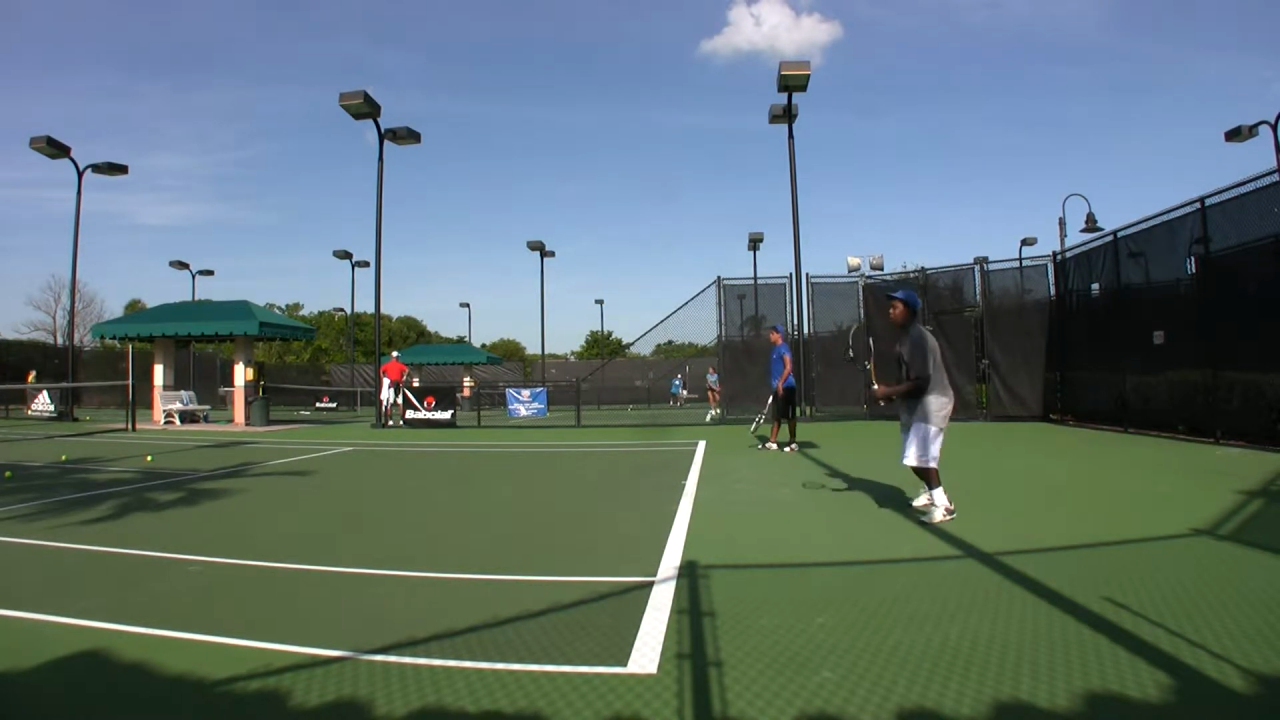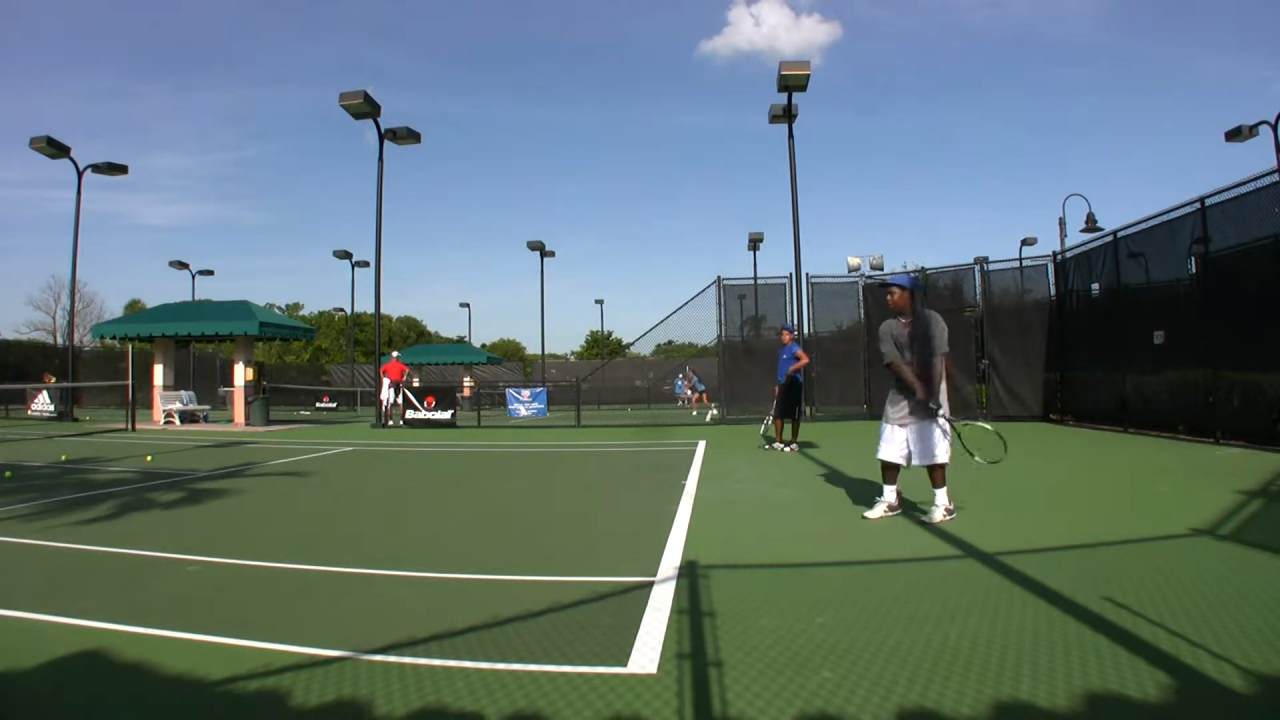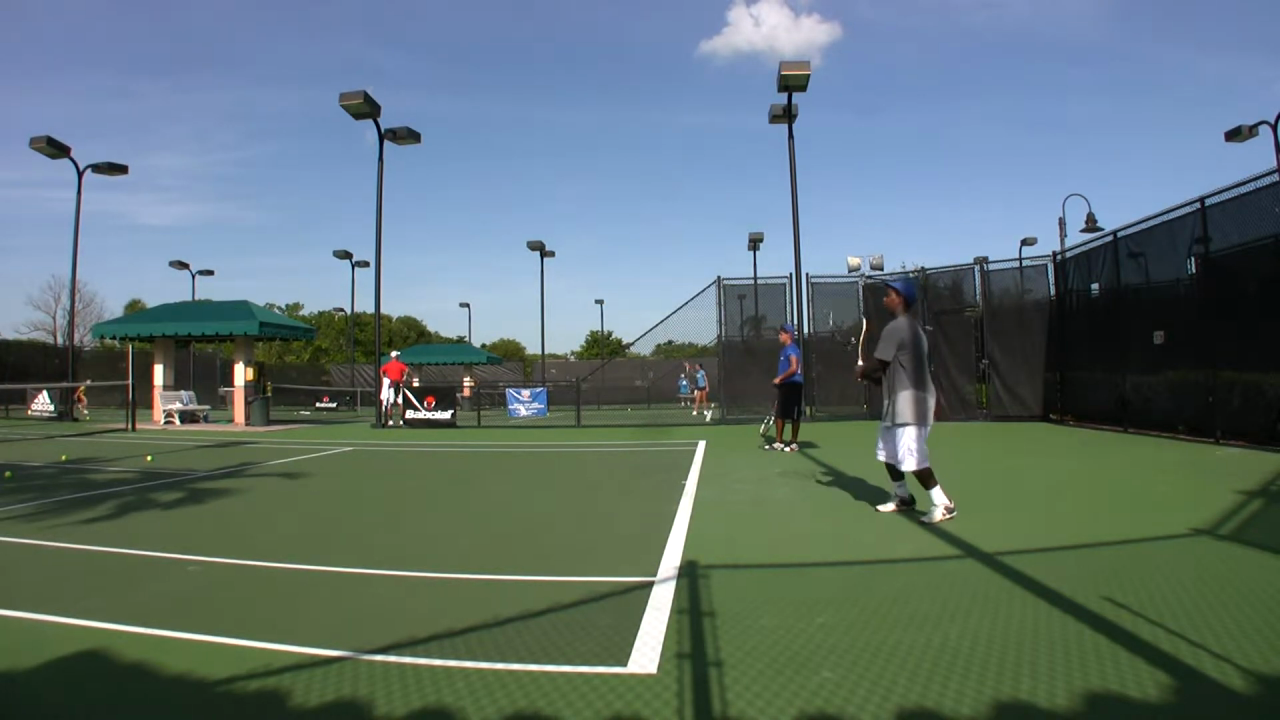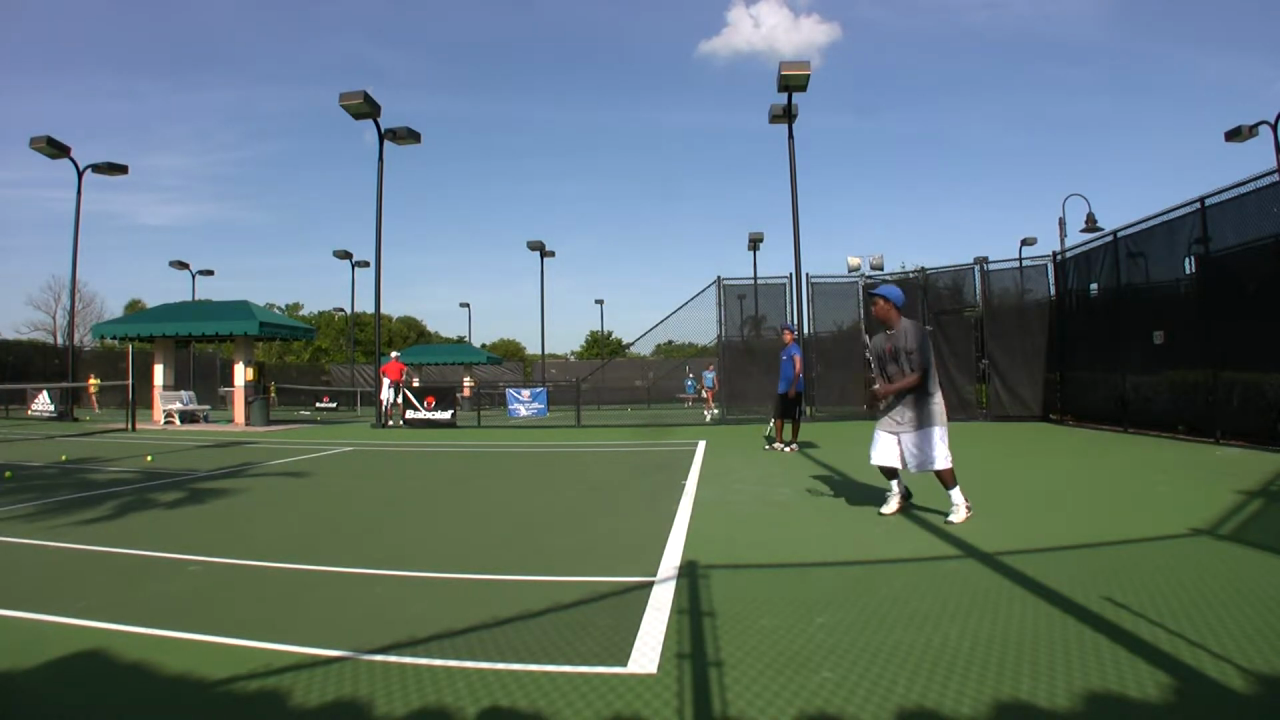
dt=0.7s
person 1, frame 1
left shoulder: (921, 339)
right shoulder: (904, 340)
left elbow: (920, 383)
left wrist: (890, 392)
right wrist: (887, 392)
left hip: (932, 402)
right hip: (914, 405)
left knee: (920, 454)
right knee: (914, 456)
left ankle: (943, 505)
right ankle: (930, 493)
person 1, frame 2
left shoulder: (932, 320)
right shoulder: (887, 328)
left elbow: (938, 358)
right elbow: (895, 364)
left wrist: (934, 390)
right wrist: (918, 388)
left hip: (929, 398)
right hip: (901, 398)
left knee: (931, 453)
right knee: (889, 451)
left ankle: (943, 505)
right ankle: (890, 501)
person 1, frame 3
left shoulder: (895, 327)
right shoulder: (910, 327)
left elbow: (878, 364)
left wrist: (862, 371)
right wrist: (871, 375)
left hip: (910, 400)
right hip: (899, 401)
left knee: (911, 458)
right knee: (889, 453)
left ankle: (942, 504)
right ankle: (903, 496)
person 1, frame 4
left shoulder: (915, 331)
right shoulder: (877, 341)
left elbow: (919, 376)
right elbow: (879, 376)
left wrist: (889, 390)
right wrist: (879, 391)
left hip: (924, 404)
right hip: (894, 407)
left knee: (936, 457)
right knee: (881, 455)
left ankle: (960, 503)
right ankle: (898, 491)
